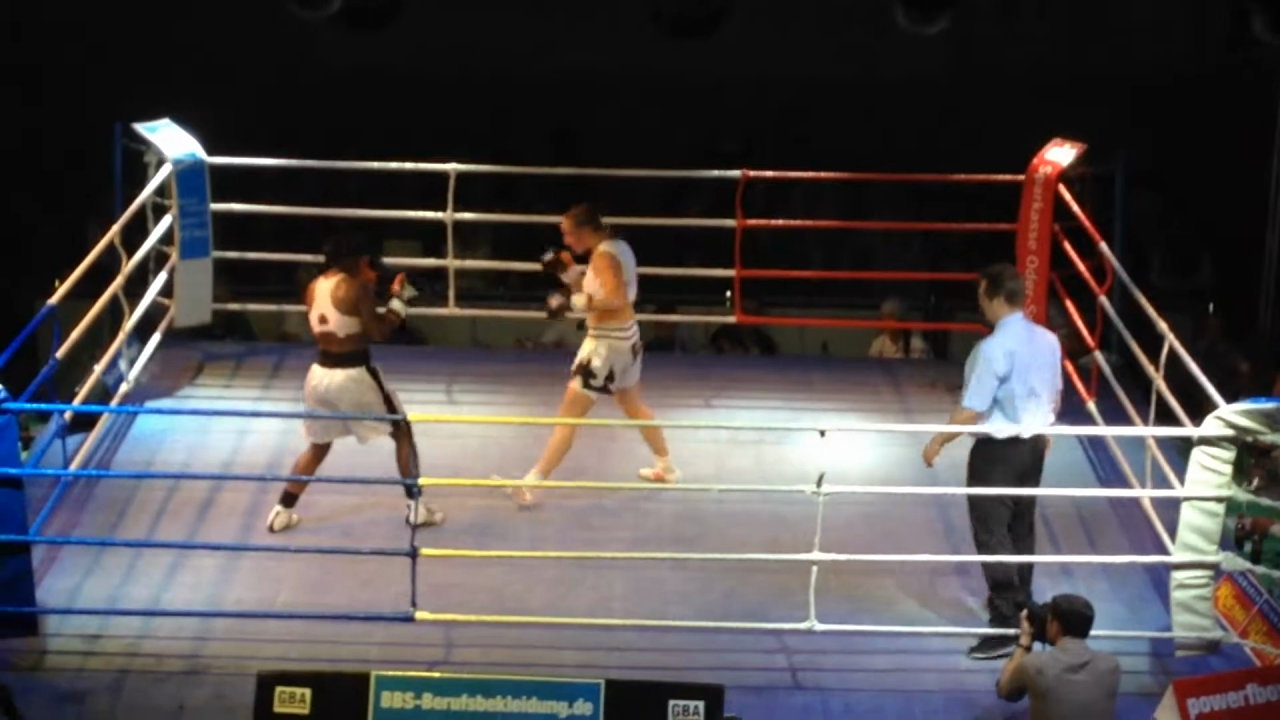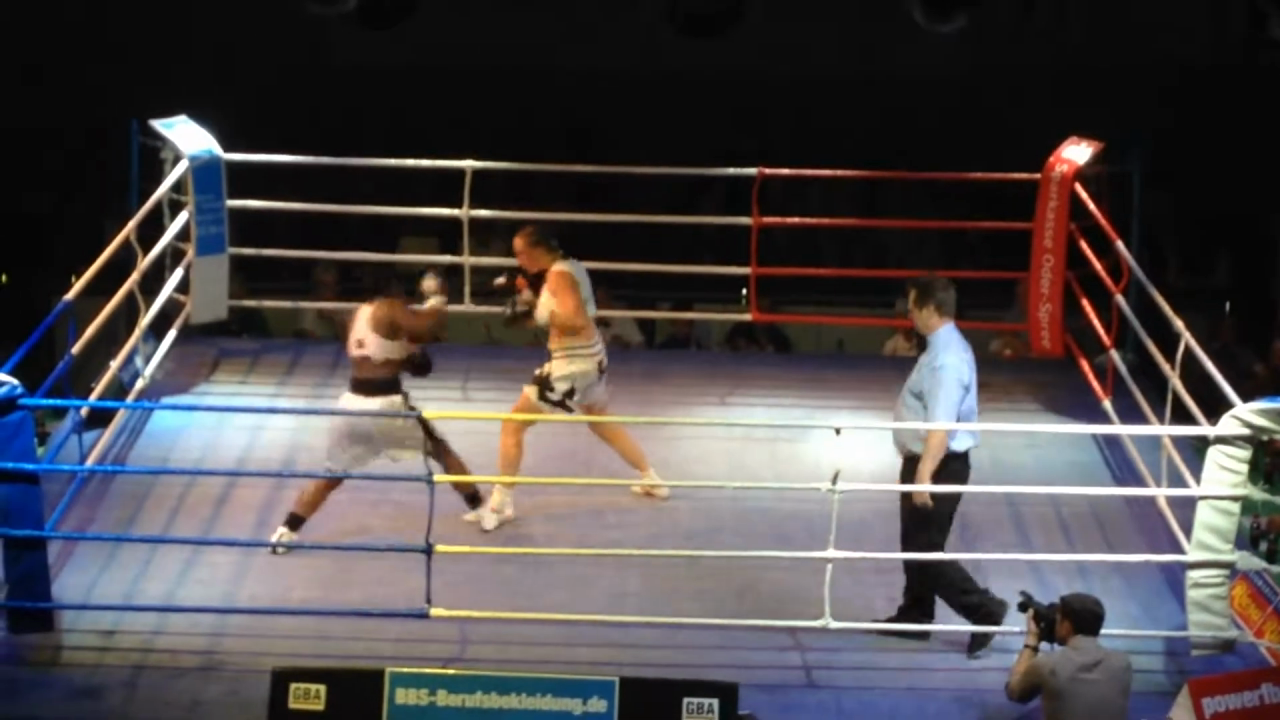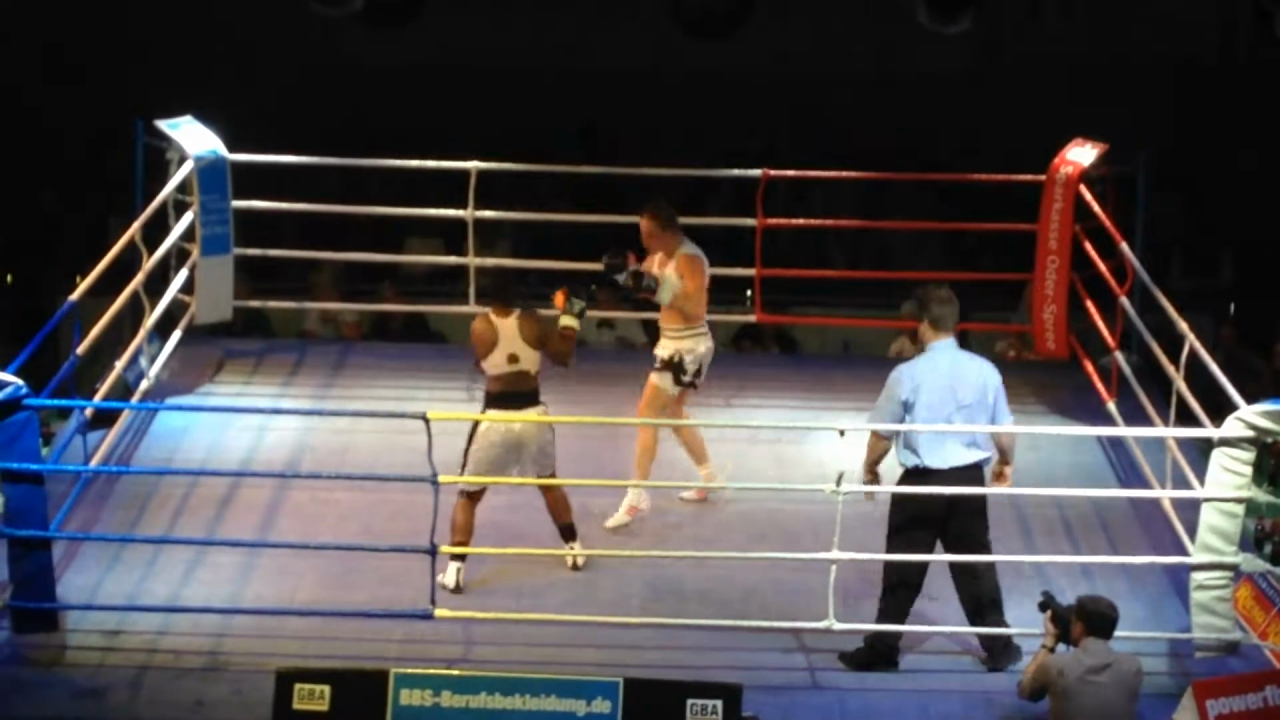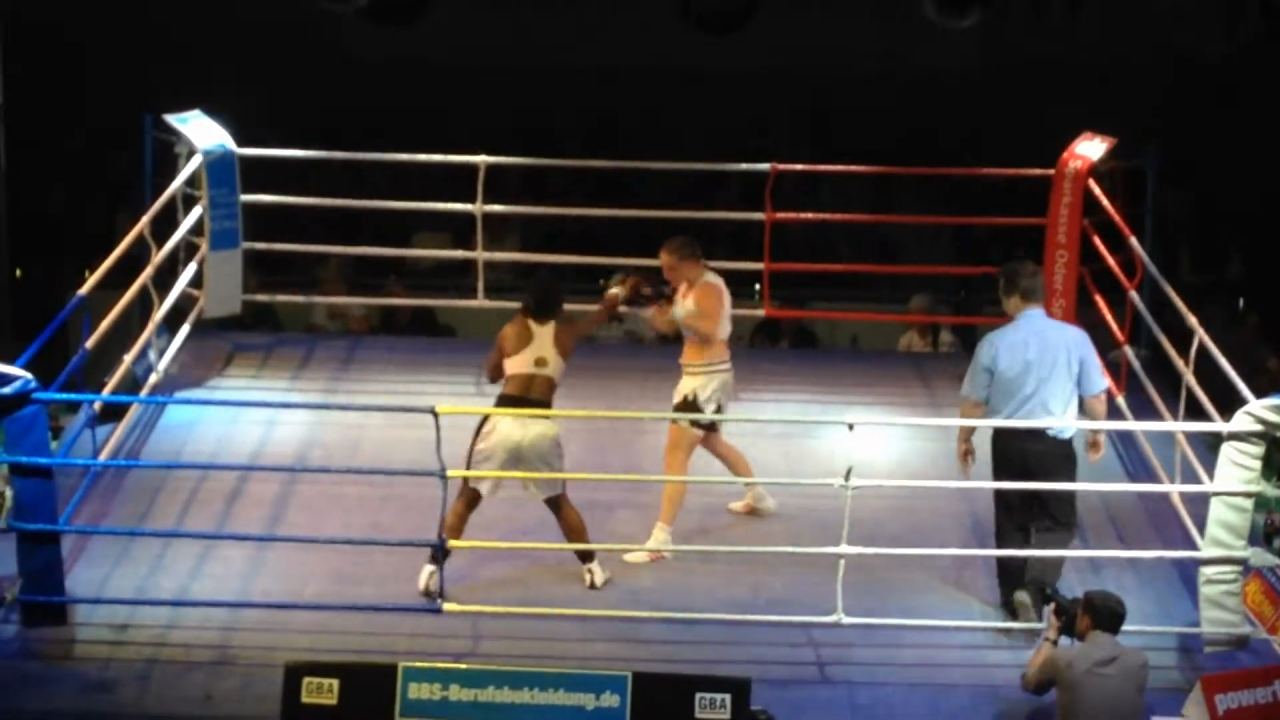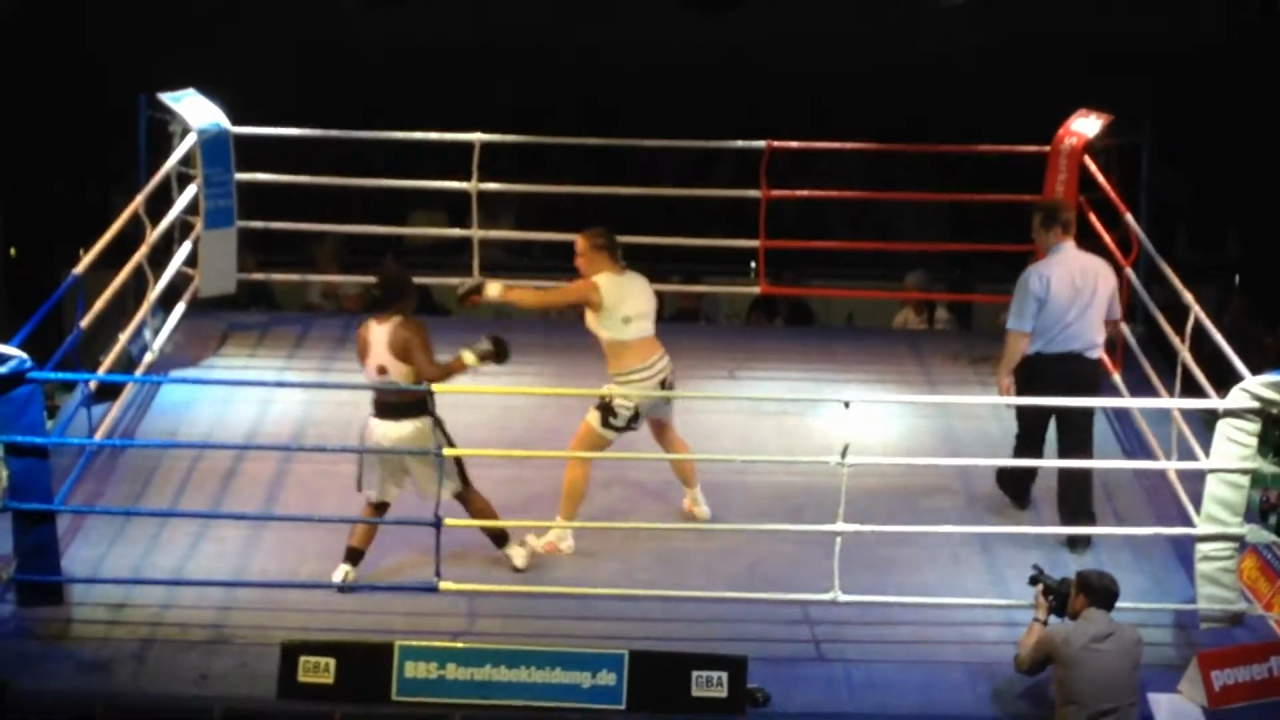
dt=1s
person 1, frame 1
left shoulder: (994, 347)
right shoulder: (1048, 340)
left elbow: (972, 409)
right elbow: (1055, 395)
left wrist: (938, 441)
left hip: (997, 451)
right hip: (1033, 445)
left knee: (992, 534)
right knee: (1021, 529)
left ankle: (1008, 623)
right ankle: (1017, 602)
person 1, frame 2
left shoulder: (945, 359)
right shoulder: (944, 347)
left elbow: (939, 428)
left wrist: (922, 476)
right wrist: (917, 466)
left hip: (936, 467)
right hip: (926, 461)
left knee: (922, 548)
right knee: (920, 543)
left ankle: (985, 609)
right ankle: (913, 618)
person 1, frame 3
left shoulder: (906, 374)
right shoulder: (985, 370)
left elbow: (881, 436)
right elbow: (1002, 431)
left wrist: (870, 469)
right wrist: (1004, 463)
left hip: (920, 483)
right hip: (969, 481)
left knee: (902, 570)
right knee: (975, 567)
left ankle: (881, 650)
right ankle: (998, 646)
person 1, frame 4
left shoulder: (994, 343)
right shoulder: (1074, 338)
left elbow: (975, 402)
right elbow: (1095, 396)
left wrist: (964, 440)
right wrist: (1097, 432)
left hip: (1008, 443)
right hip: (1055, 444)
left knee: (1011, 524)
right knee: (1057, 525)
left ankle: (1014, 594)
right ankle: (1032, 591)
person 1, frame 5
left shoulder: (1037, 274)
right shoulder: (1103, 269)
left elbow: (1020, 332)
right elbow: (1111, 321)
left wrist: (1004, 372)
left hip: (1040, 367)
right hip: (1084, 367)
left knee: (1030, 435)
right knee: (1078, 448)
left ankle: (1017, 489)
right ankle: (1079, 527)
person 2, frame 1
left shoulder: (605, 256)
right shoulder: (618, 247)
left elbow: (614, 299)
left wrist: (572, 301)
right wrist: (568, 270)
left hip: (605, 345)
right hip: (626, 340)
left knee: (568, 417)
right knee: (633, 407)
left ankle: (529, 486)
right ankle: (665, 468)
person 2, frame 2
left shoulder: (559, 275)
right shoulder: (565, 270)
left elbow: (578, 320)
left wrist: (535, 316)
right wrist: (524, 296)
left hip: (572, 365)
right hip: (592, 358)
left knee: (512, 426)
right knee: (603, 425)
left ankle: (501, 505)
right ankle: (653, 481)
person 2, frame 3
left shoulder: (691, 259)
right shoulder: (660, 254)
left elbow: (699, 308)
right elbow: (637, 281)
left wrist: (660, 291)
right wrist: (623, 270)
left hip: (687, 345)
right hip: (672, 342)
left knee: (647, 415)
right knee: (675, 415)
left ankle: (636, 498)
right ankle: (709, 479)
person 2, frame 4
left shoulder: (708, 288)
right shoulder: (687, 285)
left elbow: (709, 330)
right elbow: (666, 324)
left wrist: (672, 311)
right wrist: (655, 308)
left hip: (707, 380)
right hip: (702, 376)
left knee: (674, 458)
right knee: (714, 442)
left ankle: (661, 541)
right ankle: (759, 498)
person 2, frame 5
left shoulder: (596, 287)
right shoulder: (640, 282)
left elbow: (542, 299)
left wrist: (492, 291)
left hip: (628, 386)
right hip: (661, 373)
left knee: (579, 455)
right knee: (666, 435)
left ankle: (562, 535)
right ankle: (697, 502)
person 3, frame 1
left shoulder: (314, 286)
right shoulder: (356, 287)
right elbow: (379, 333)
right wrist: (399, 300)
left hip: (321, 374)
right hip: (354, 374)
left knee: (317, 446)
right knee: (402, 434)
left ankle: (281, 512)
right ankle: (417, 508)
person 3, frame 2
left shoulder: (358, 314)
right shoulder: (392, 309)
right elbow: (429, 327)
left wrist: (403, 358)
right wrist: (435, 297)
left hip: (353, 402)
right hip: (387, 404)
left knee: (333, 475)
right knee: (442, 453)
left ankle: (285, 533)
right ankle: (480, 512)
person 3, frame 3
left shoulder: (479, 326)
right shoulder: (533, 322)
right elbow: (564, 358)
right wrist: (571, 318)
left hip: (495, 418)
right hip: (532, 415)
left knee: (469, 495)
right knee: (549, 483)
left ankle: (454, 569)
right ankle: (574, 550)
person 3, frame 4
left shoulder: (511, 331)
right shoulder: (568, 331)
left elbow: (492, 375)
right elbow: (603, 313)
right wrist: (621, 290)
left hip: (503, 424)
right hip: (542, 428)
left knee: (467, 499)
right knee: (558, 502)
left ankle: (433, 570)
right ankle: (592, 569)
person 3, frame 5
left shoulder: (364, 332)
right shoulder: (410, 330)
right elbow: (432, 374)
right wrist: (474, 356)
left hip: (380, 427)
right hip: (416, 427)
left knee: (374, 505)
right knee: (465, 493)
left ankle: (346, 568)
right ankle: (512, 552)
